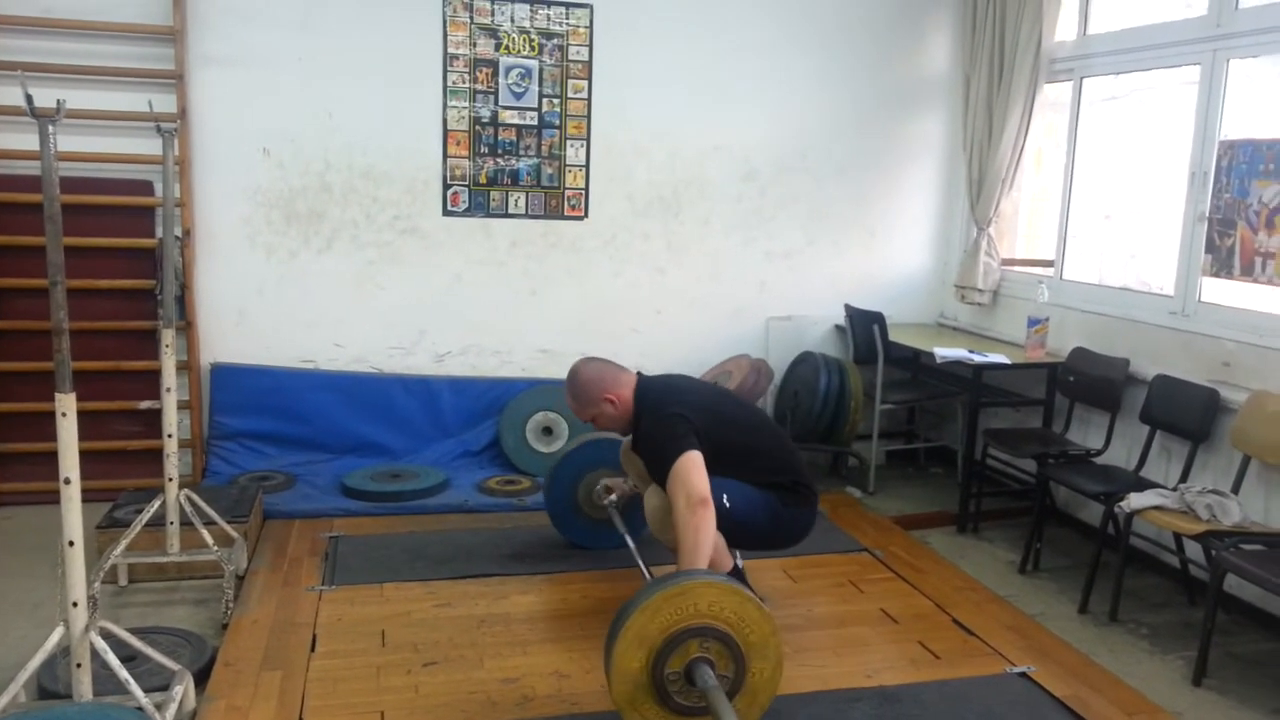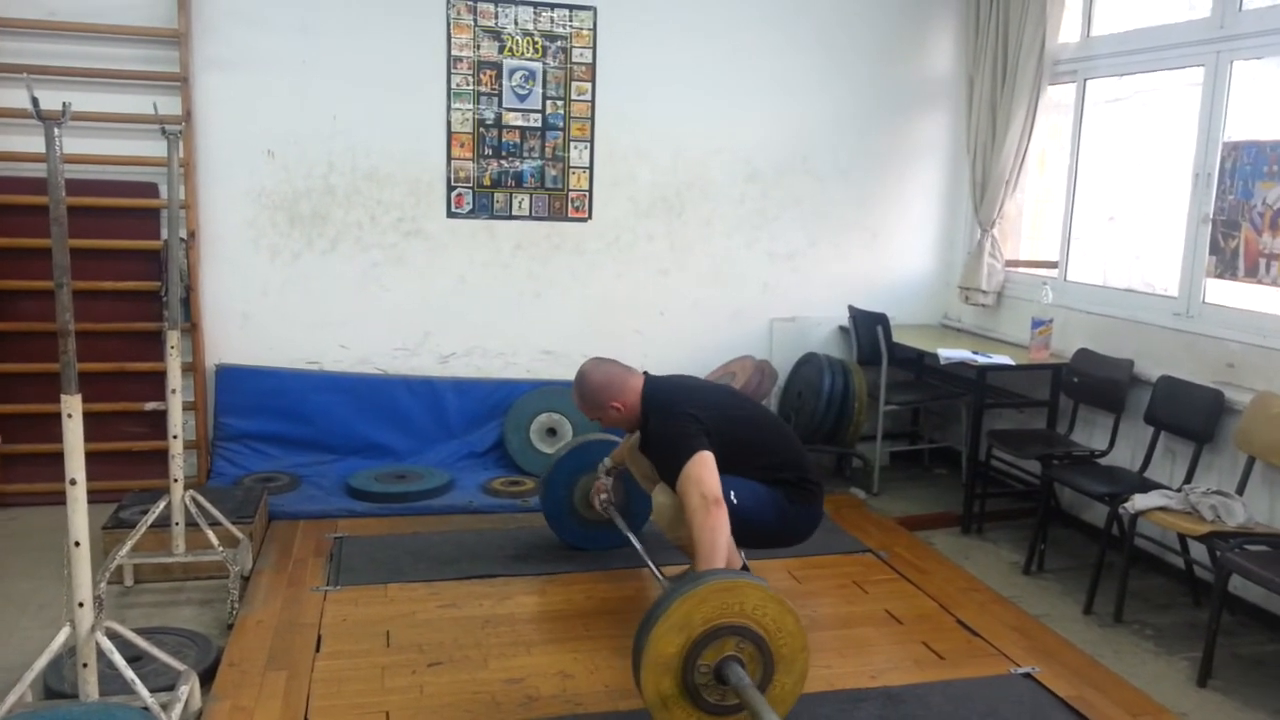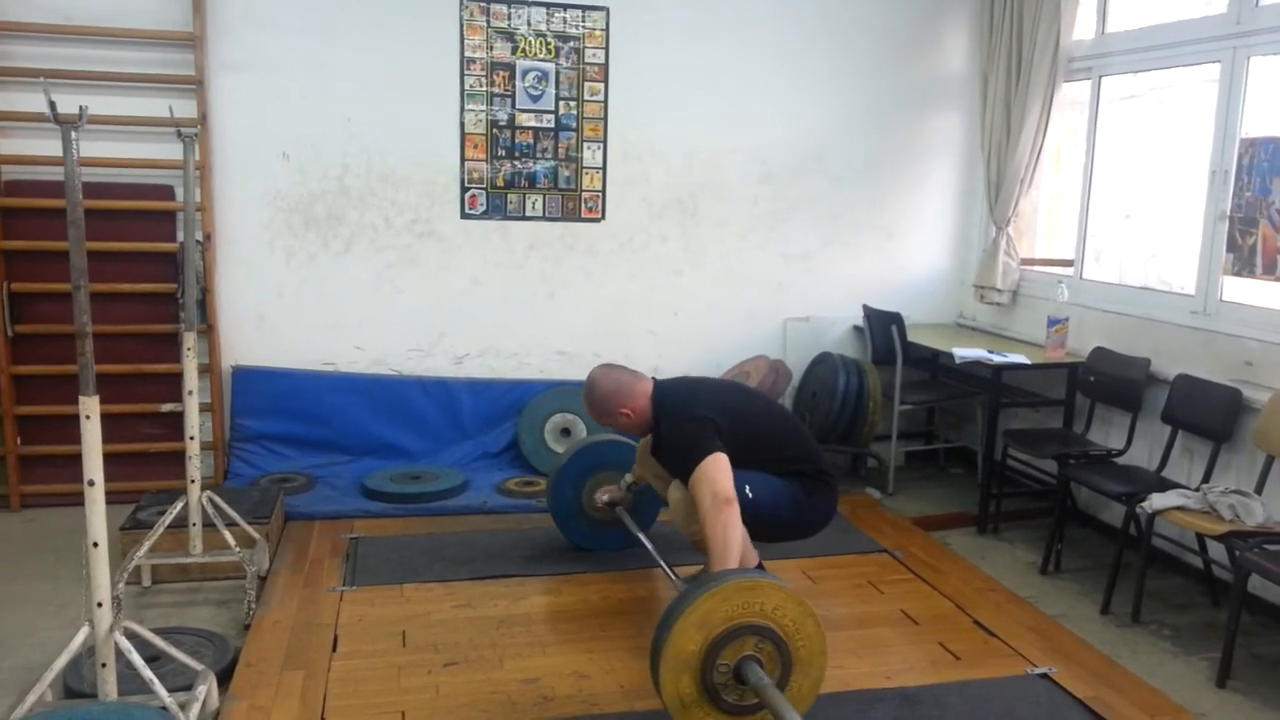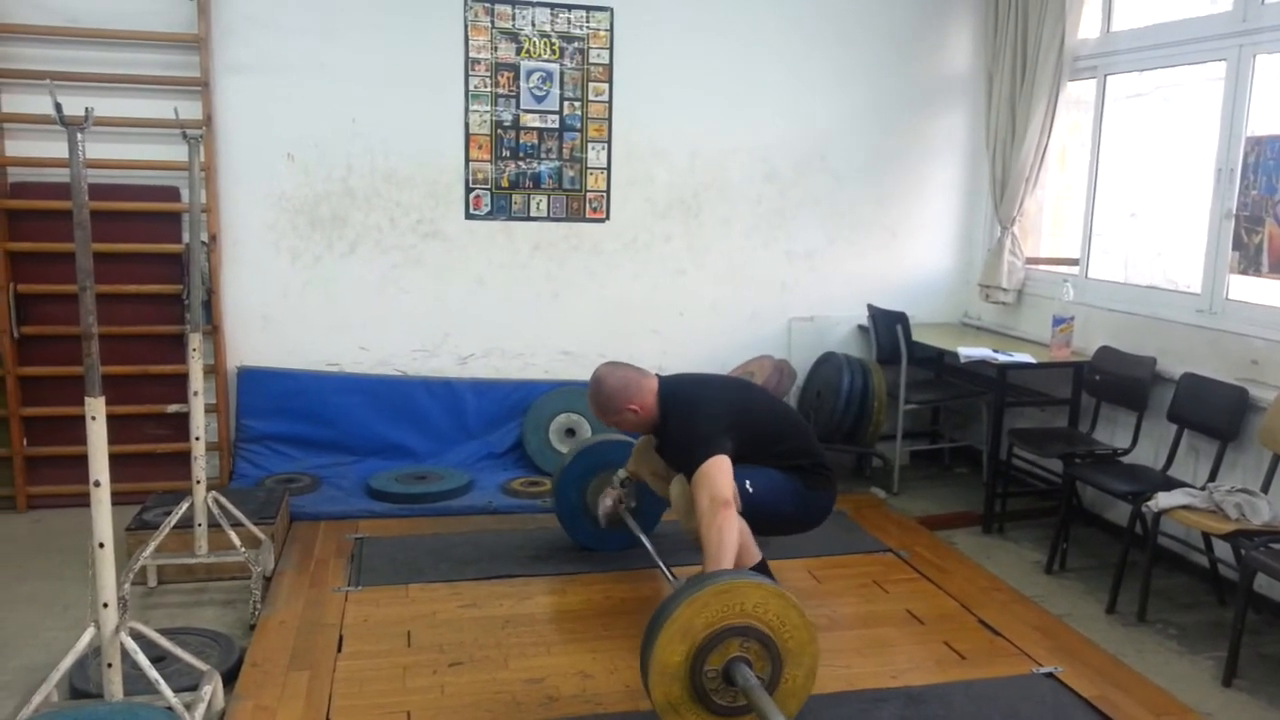
dt=0.4s
person 1, frame 1
left shoulder: (664, 420)
right shoulder: (656, 394)
left elbow: (696, 504)
right wrist: (633, 485)
left hip: (785, 507)
left knee: (663, 505)
right knee: (635, 453)
right ankle: (724, 560)
person 1, frame 2
left shoulder: (673, 422)
right shoulder: (659, 394)
left elbow: (708, 505)
right elbow: (639, 433)
right wrist: (608, 469)
left hip: (790, 505)
left knee: (671, 502)
right knee: (639, 451)
right ankle: (728, 560)
person 1, frame 3
left shoulder: (685, 424)
right shoulder: (668, 398)
left elbow: (721, 504)
right elbow: (660, 447)
right wrist: (625, 487)
left hip: (806, 497)
left knee: (687, 497)
right knee: (652, 455)
right ankle: (742, 558)
person 1, frame 4
left shoulder: (695, 421)
right shoulder: (667, 395)
left elbow: (718, 506)
left hip: (805, 491)
left knee: (691, 491)
right knee: (648, 455)
right ankle: (740, 554)
